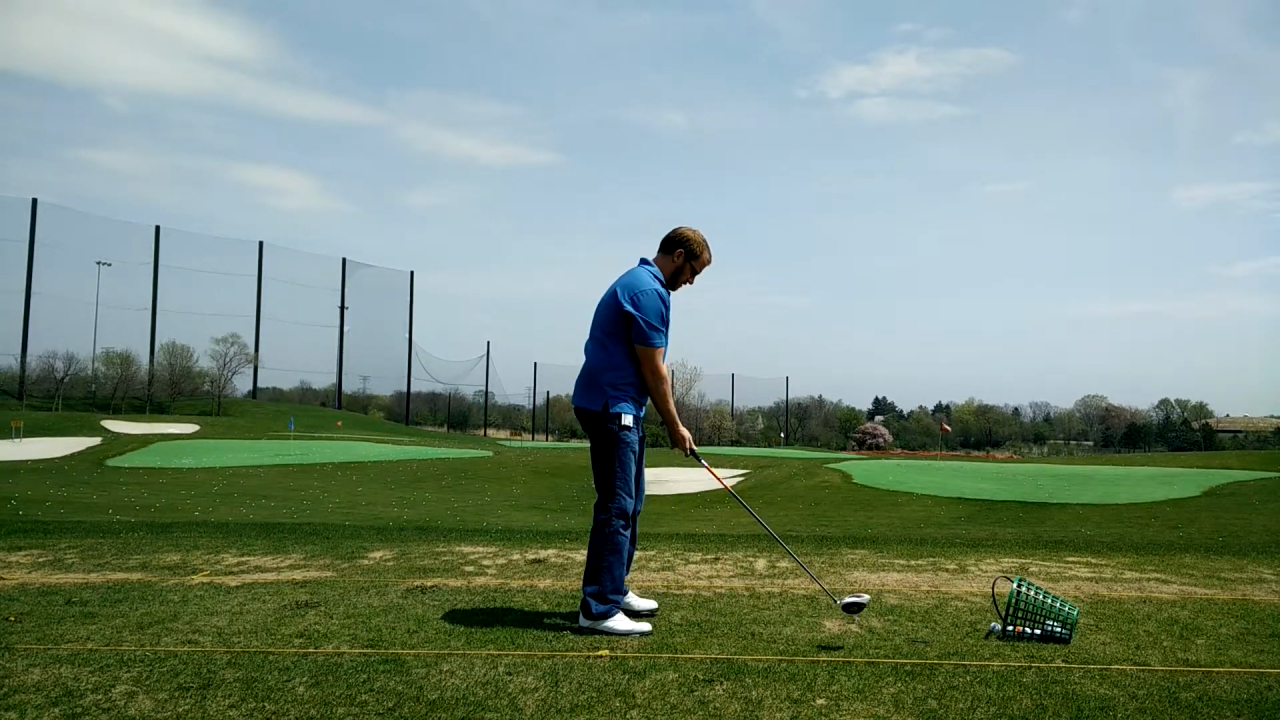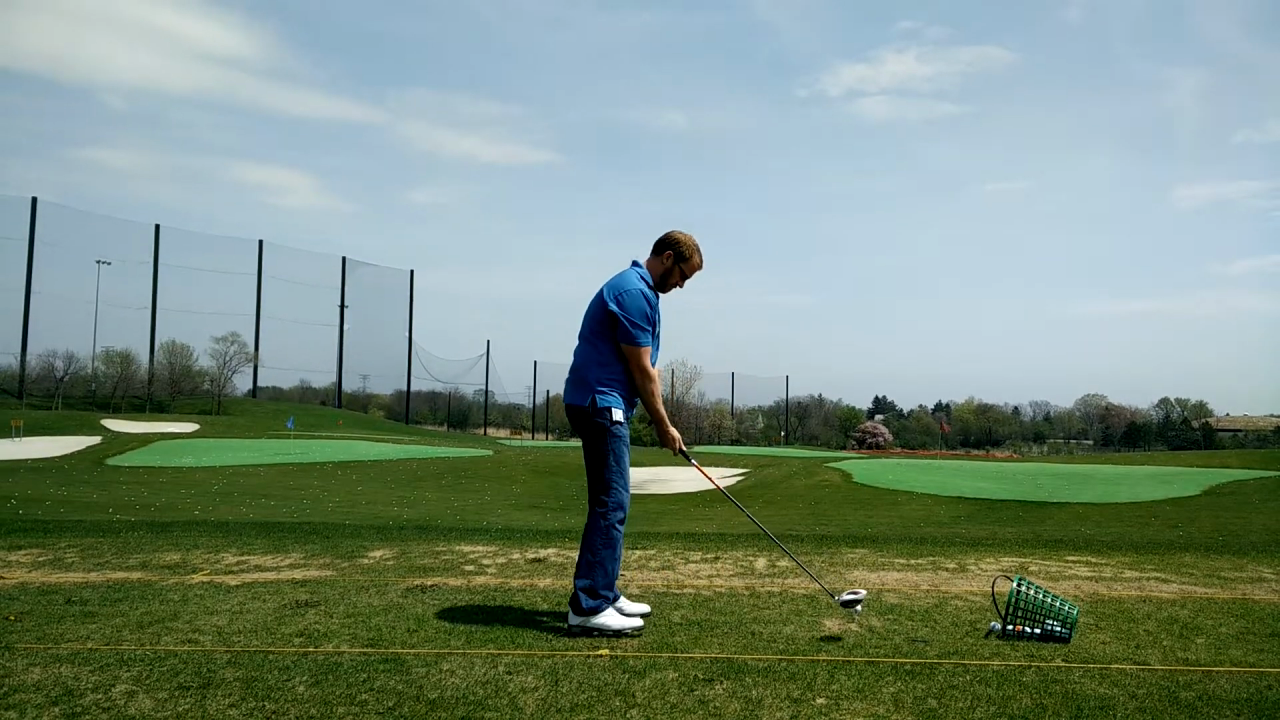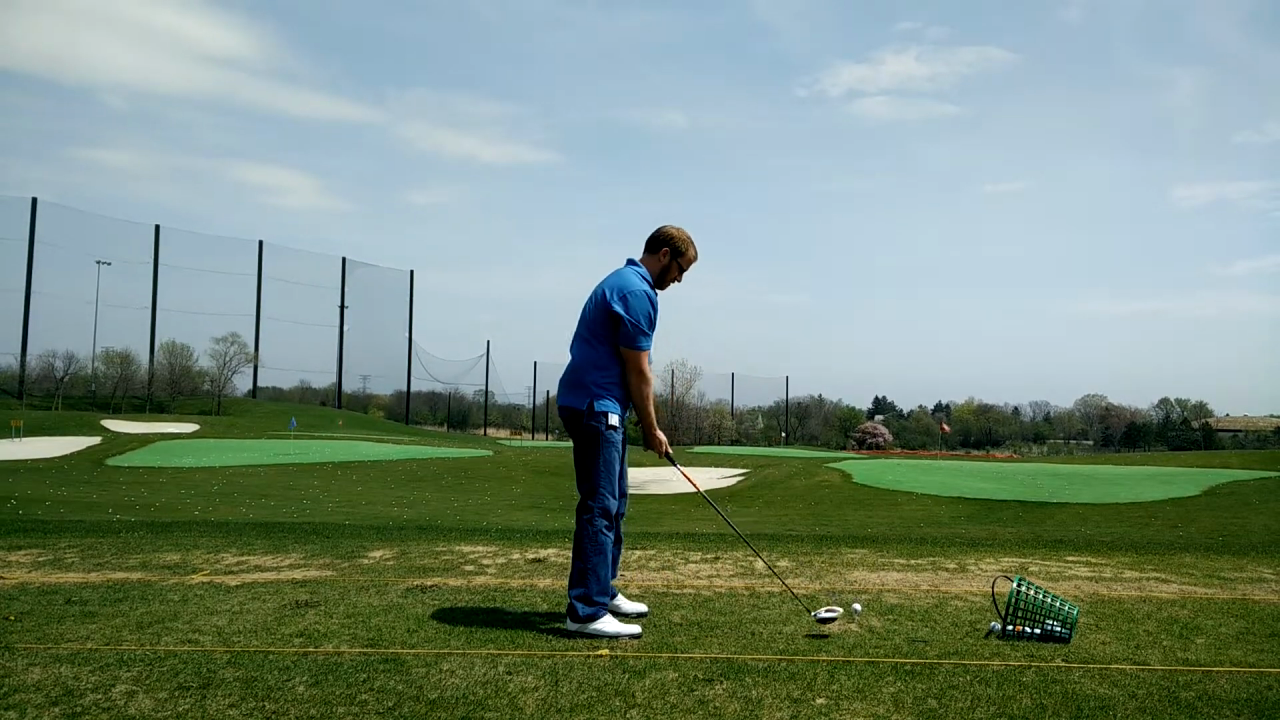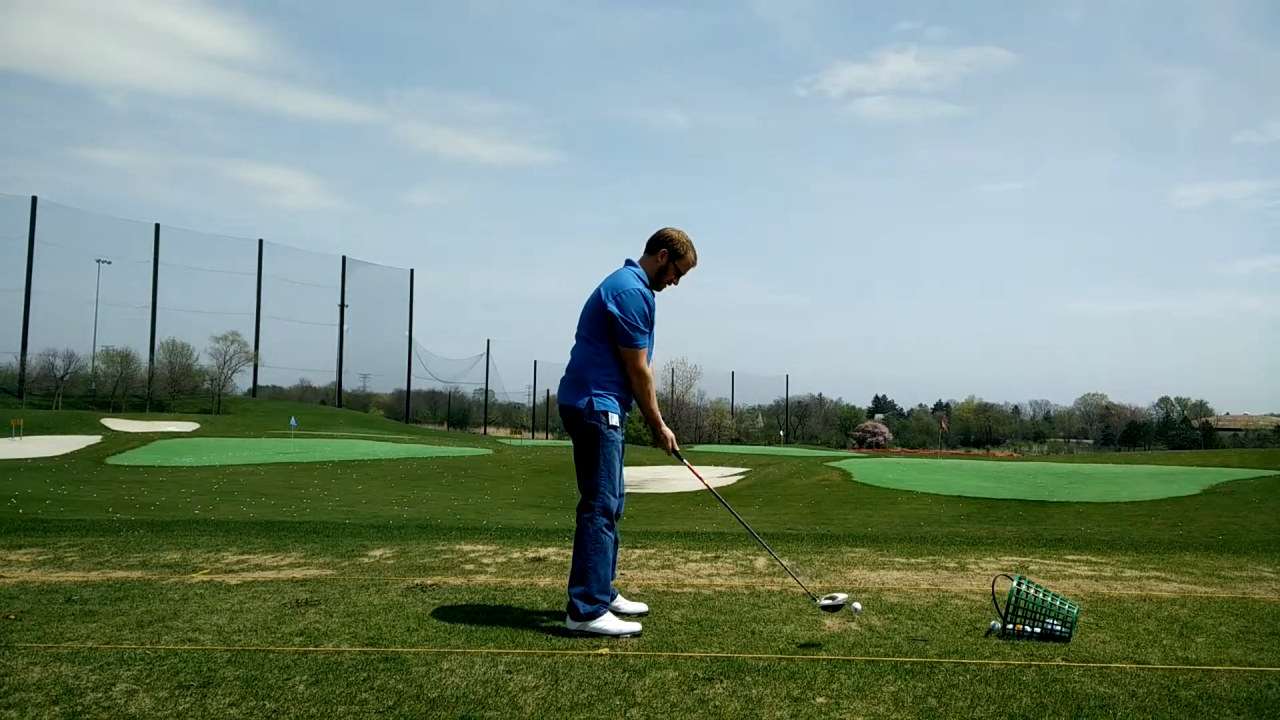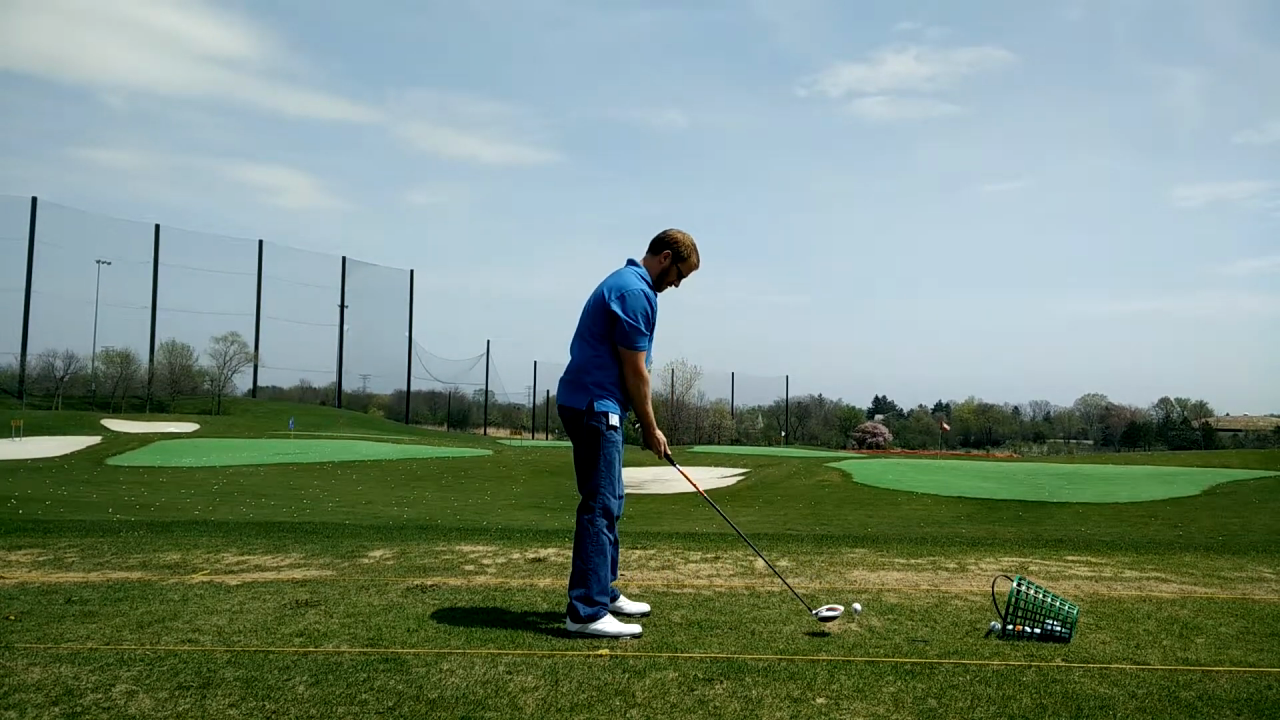
dt=0.4s
person 1, frame 1
left shoulder: (639, 282)
right shoulder: (649, 290)
left elbow: (648, 367)
right elbow: (653, 371)
left wrist: (672, 422)
right wrist: (675, 426)
left hip: (612, 406)
right hip: (611, 408)
left knee: (628, 502)
right knee: (617, 506)
left ankle: (612, 591)
right ankle: (598, 609)
person 1, frame 2
left shoulder: (634, 287)
right shoulder: (635, 291)
left elbow: (645, 366)
right elbow: (640, 369)
left wrist: (661, 421)
right wrist: (664, 425)
left hip: (604, 404)
right hip: (600, 404)
left knee: (614, 501)
right knee: (610, 502)
left ankle: (604, 592)
right ankle: (588, 605)
person 1, frame 3
left shoulder: (624, 281)
right shoulder: (637, 291)
right elbow: (637, 372)
left wrist: (645, 421)
right wrist: (651, 428)
left hip: (595, 405)
right hip: (595, 407)
left knee: (613, 502)
right knee: (599, 506)
left ankle: (602, 592)
right ankle: (586, 611)
person 1, frame 4
left shoulder: (627, 284)
right shoulder: (633, 291)
left elbow: (636, 366)
right elbow: (637, 371)
left wrist: (655, 421)
right wrist: (658, 425)
left hip: (596, 405)
right hip: (594, 406)
left knee: (610, 502)
right knee: (600, 505)
left ankle: (601, 591)
right ankle: (586, 609)
person 1, frame 5
left shoulder: (625, 282)
right shoulder: (636, 291)
right elbow: (635, 372)
left wrist: (644, 422)
right wrist: (650, 427)
left hip: (592, 404)
right hip: (594, 407)
left knee: (608, 502)
right knee: (599, 506)
left ankle: (603, 592)
right ankle: (586, 611)
